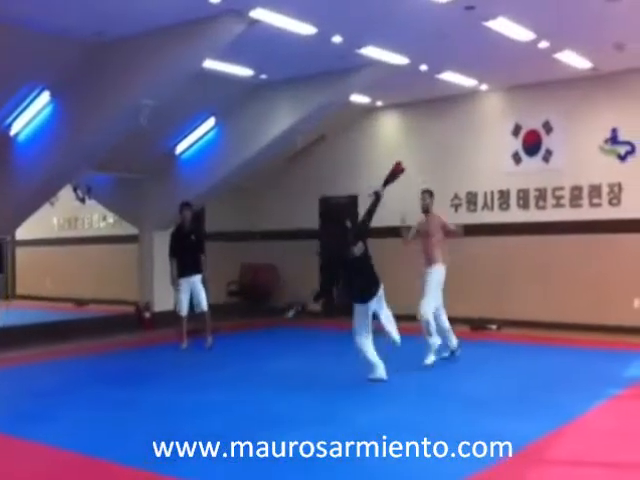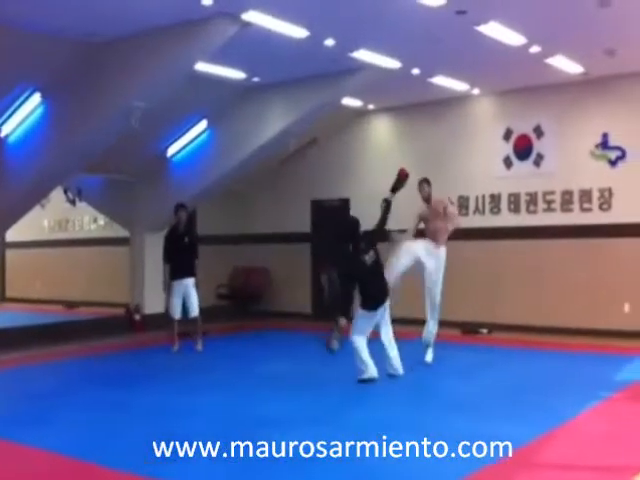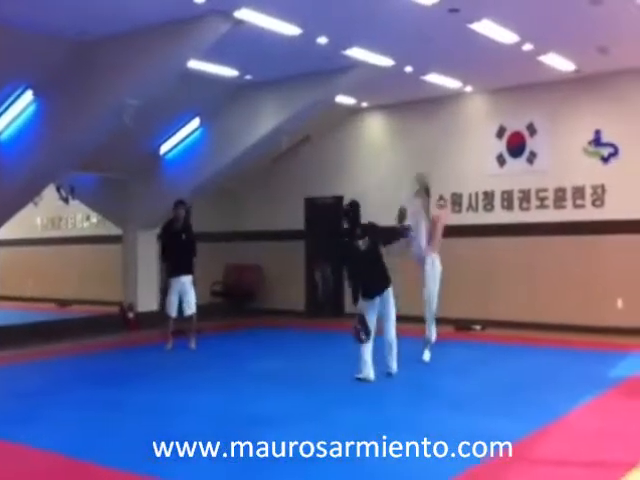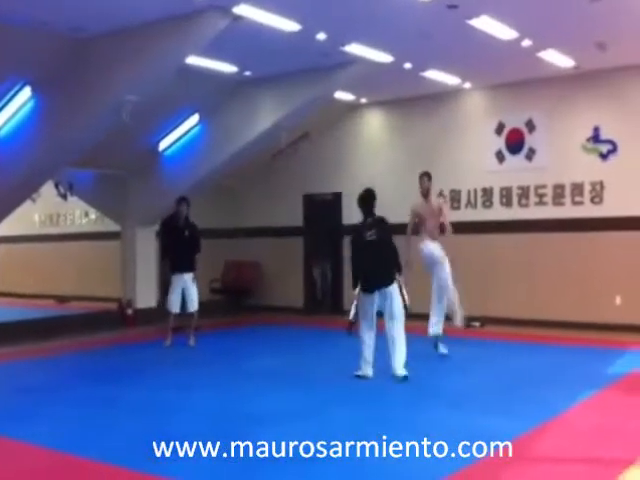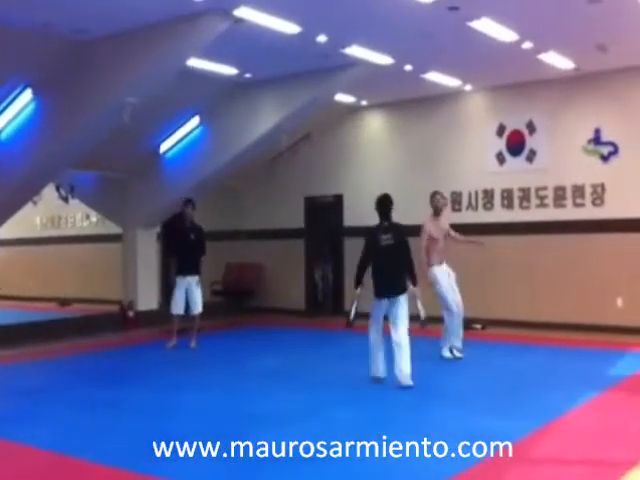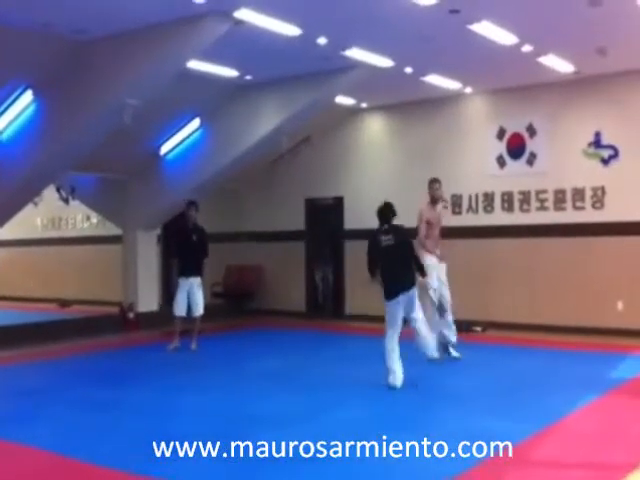
dt=0.2s
person 1, frame 1
right shoulder: (356, 233)
right elbow: (368, 215)
right wrist: (378, 196)
left hip: (361, 298)
right hip: (376, 288)
left knee: (362, 336)
right knee: (382, 312)
left ankle: (378, 370)
right ankle: (394, 337)
person 1, frame 2
left shoulder: (352, 260)
right shoulder: (369, 239)
right elbow: (382, 226)
right wrist: (388, 203)
left hip: (369, 304)
right hip: (384, 296)
left knee: (357, 336)
right knee: (386, 333)
left ankle: (369, 371)
right ankle: (396, 368)
person 1, frame 3
left shoulder: (347, 244)
right shoulder: (371, 229)
left elbow: (352, 276)
right elbow: (390, 237)
left wrist: (356, 301)
right wrist: (404, 230)
left hip: (369, 293)
right hip: (385, 287)
left knee: (366, 333)
right knee: (389, 329)
left ankle: (367, 373)
right ankle: (392, 367)
person 1, frame 4
left shoulder: (358, 232)
right shoulder: (382, 223)
left elbow: (356, 262)
right elbow: (392, 250)
left wrist: (355, 286)
right wrist: (399, 272)
left hip: (369, 286)
right hip: (389, 282)
left knee: (367, 328)
right knee: (395, 325)
left ankle: (366, 369)
right ankle: (399, 369)
person 1, frame 5
left shoulder: (373, 234)
right shoulder: (399, 230)
left elbow: (364, 262)
right elbow: (407, 258)
left wrist: (358, 285)
right wrist: (414, 283)
left hip: (381, 291)
right hip: (399, 289)
left knee: (375, 330)
right knee: (400, 332)
left ankle: (378, 371)
right ankle: (404, 376)
person 1, frame 6
left shoulder: (374, 238)
right shoulder: (400, 232)
left elbow: (372, 266)
right elbow: (413, 256)
left wrist: (377, 276)
right wrist: (423, 275)
left hip: (391, 292)
right hip: (408, 287)
left knee: (392, 336)
right knee: (417, 320)
left ankle: (395, 378)
right ankle: (431, 350)
person 2, frame 1
left shoulder: (439, 219)
right shoulder: (421, 224)
left elbow: (457, 231)
right elbow: (407, 240)
left wrist: (452, 230)
right wrist: (405, 227)
left hip: (437, 269)
right hip: (428, 269)
left knee: (425, 309)
right knee: (437, 312)
left ankle: (433, 349)
right ankle: (452, 345)
person 2, frame 2
left shoulder: (443, 203)
right shoulder: (422, 213)
left elbow: (454, 220)
right elbow: (413, 235)
left wrist: (445, 231)
left hip: (437, 251)
right hip: (423, 246)
left knee: (433, 299)
right knee: (406, 248)
left ankle: (429, 342)
person 2, frame 3
left shoulder: (437, 218)
right shoulder: (420, 218)
left elbow: (437, 234)
left hip: (433, 258)
right hip: (420, 252)
left knee: (431, 303)
left ankle: (428, 344)
person 2, frame 4
left shoulder: (439, 203)
right shoulder: (416, 208)
left elbow: (447, 226)
right elbow: (409, 231)
left wrist: (445, 224)
right wrist: (408, 255)
left hip: (439, 247)
right hip: (426, 248)
left knee: (440, 292)
right knee: (443, 267)
left ankle: (436, 333)
right ankle: (455, 309)
person 2, frame 5
left shoulder: (443, 223)
right shoulder: (427, 226)
left elbow: (454, 236)
right elbow: (422, 251)
left wrist: (472, 240)
right wrist: (428, 273)
left hip: (445, 268)
right hip: (435, 270)
left knee: (457, 307)
right knee: (452, 308)
left ankle: (451, 345)
right ankle: (447, 346)
person 2, frame 6
left shoulder: (440, 210)
right shoulder: (424, 211)
right elbow: (420, 238)
right wrist: (434, 253)
left hip: (438, 257)
right hip: (428, 257)
left knee: (445, 299)
right knee: (432, 301)
left ankle: (447, 341)
right ankle: (435, 342)
person 3, frame 1
left shoulder: (197, 231)
right shoulder: (176, 233)
left elbow: (202, 254)
right elbow: (173, 257)
left wrist: (202, 273)
right wrist: (174, 276)
left hip: (196, 275)
right hip: (182, 277)
left knee: (203, 306)
right knee: (182, 310)
left ankle: (209, 335)
right ankle: (184, 340)
person 3, frame 2
left shoulder: (191, 234)
right shoulder: (170, 235)
left elbow: (195, 258)
right elbow: (167, 261)
left wrist: (195, 277)
right wrist: (166, 280)
left hip: (189, 278)
right hip: (175, 279)
left knee: (195, 312)
right knee: (175, 313)
left ankle: (199, 340)
right ankle: (175, 342)
person 3, frame 3
left shoulder: (189, 231)
right shoulder: (167, 232)
left elbow: (193, 255)
right elbow: (165, 258)
left wrist: (193, 274)
right wrist: (167, 277)
left hip: (187, 276)
right hip: (173, 277)
left knee: (191, 309)
right knee: (171, 311)
left ankle: (192, 339)
right ankle: (170, 340)
person 3, frame 4
left shoulder: (192, 227)
right shoulder: (170, 228)
left elbow: (196, 251)
right elbow: (167, 253)
left wrist: (194, 270)
right wrist: (170, 270)
left hip: (189, 273)
right hip: (176, 273)
left knee: (193, 306)
right knee: (172, 307)
left ankle: (192, 336)
right ankle: (169, 336)
person 3, frame 5
left shoulder: (198, 230)
right shoulder: (176, 230)
left elbow: (202, 254)
right elbow: (173, 254)
left wrist: (199, 273)
right wrist: (176, 271)
left hip: (194, 275)
right hip: (180, 275)
left knee: (196, 309)
right knee: (176, 308)
left ankle: (194, 338)
right ankle: (174, 338)
person 3, frame 6
left shoulder: (200, 232)
right shoulder: (180, 231)
left elbow: (204, 255)
right elbow: (177, 255)
left wrist: (201, 275)
right wrist: (179, 272)
left hip: (196, 277)
right hip: (183, 277)
left knee: (197, 310)
right knee: (178, 310)
left ankle: (194, 340)
right ankle: (176, 339)
